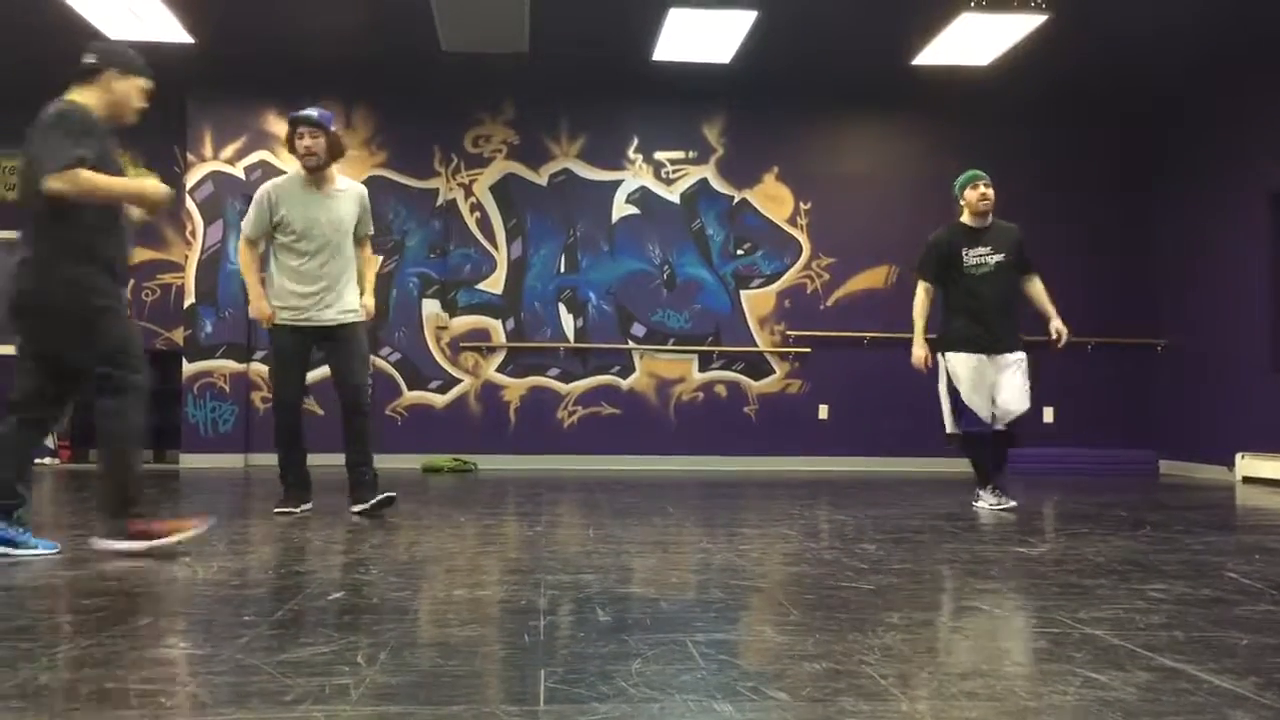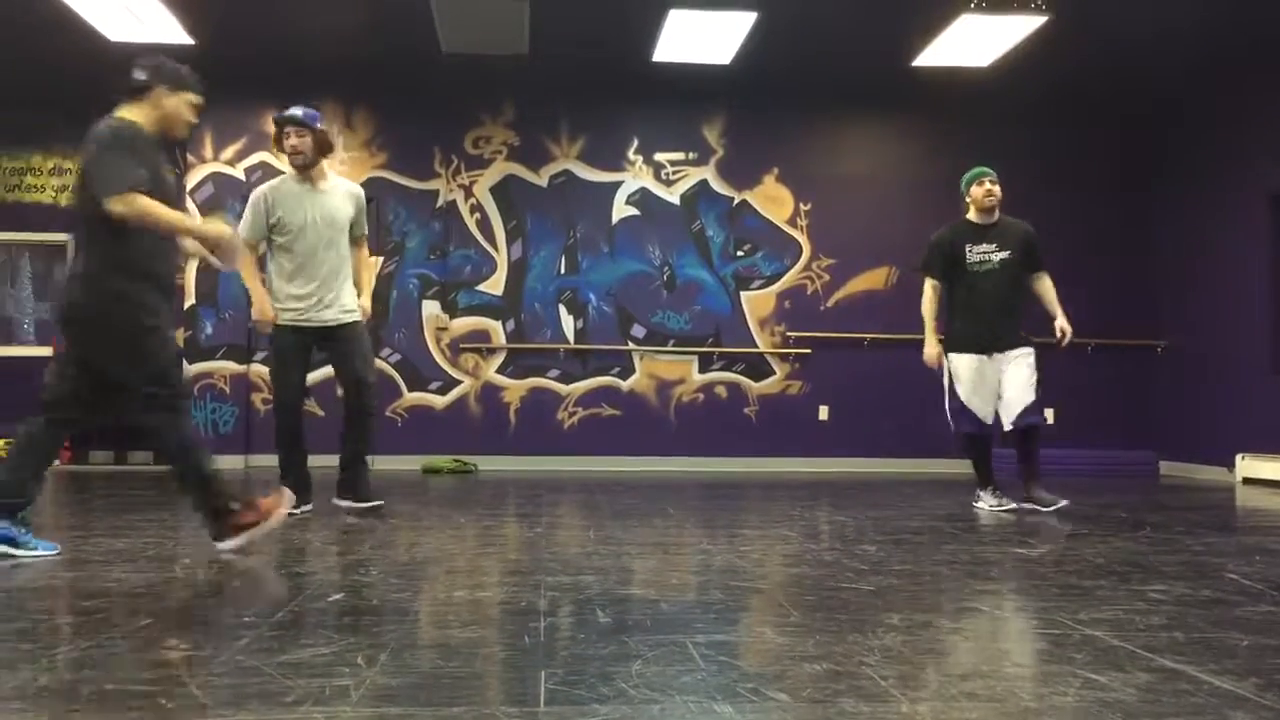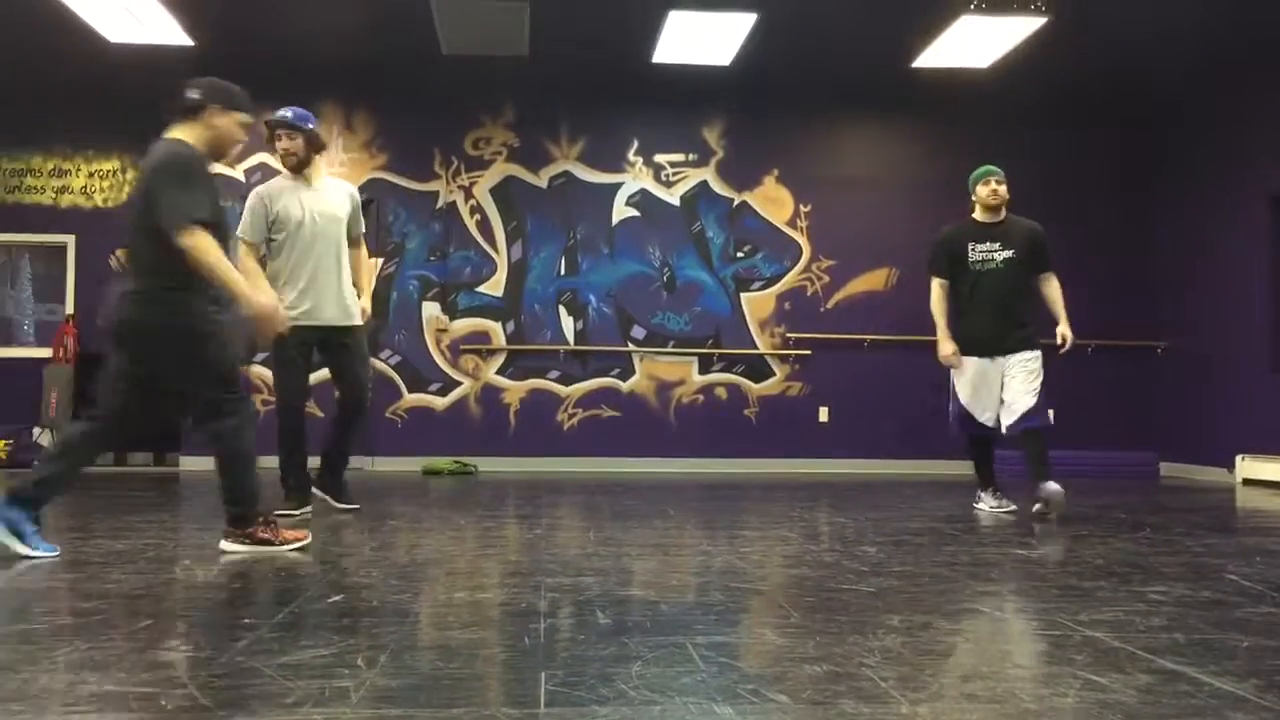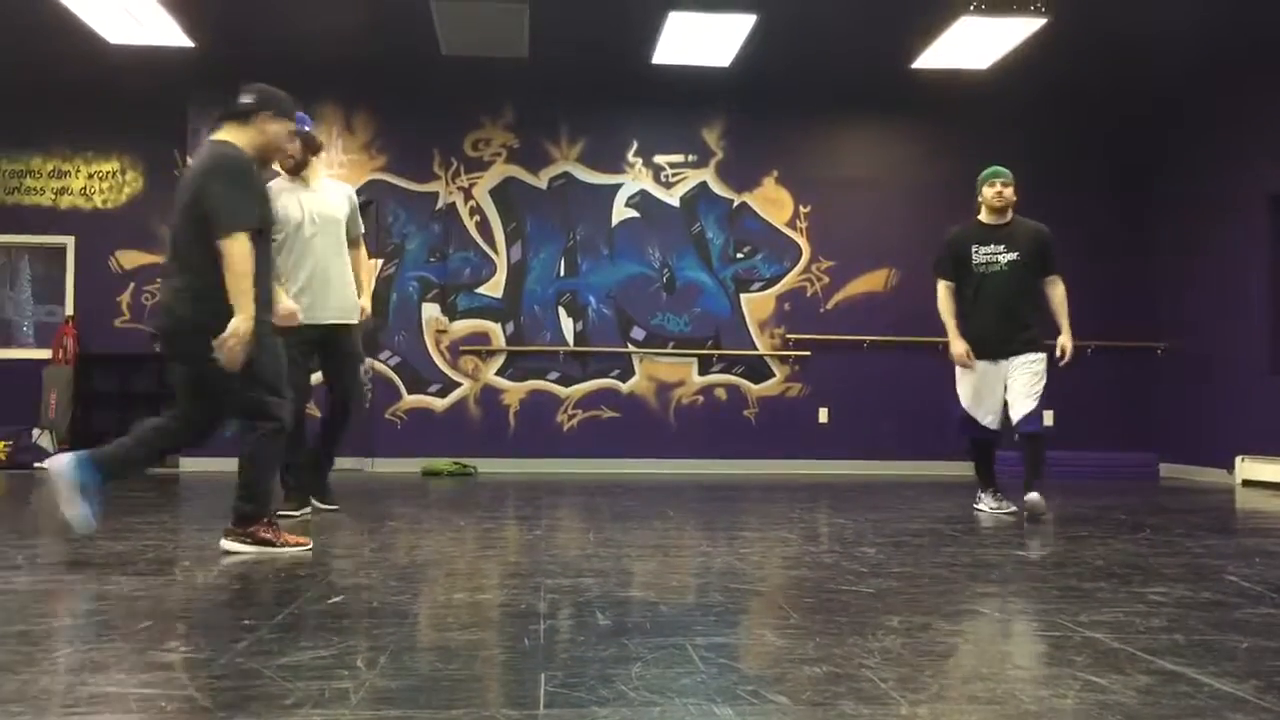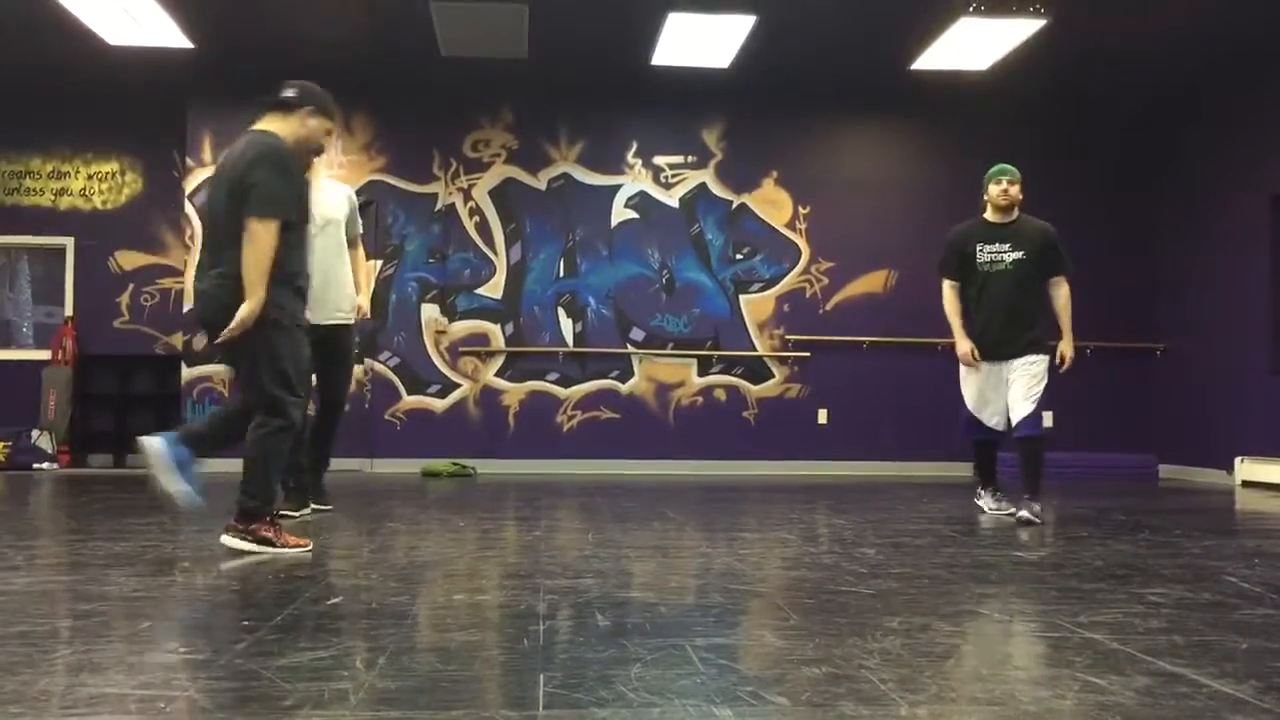
dt=0.1s
person 1, frame 1
left shoulder: (85, 124)
right shoulder: (69, 118)
right elbow: (61, 180)
left wrist: (133, 198)
right wrist: (135, 189)
left hip: (67, 285)
right hip: (75, 283)
right knee: (124, 385)
right ankle: (124, 520)
person 1, frame 2
left shoulder: (141, 145)
right shoulder: (118, 138)
right elbow: (122, 201)
right wrist: (202, 230)
left hip: (95, 300)
right hip: (122, 300)
left knee: (65, 411)
right knee: (165, 407)
right ankle: (224, 517)
person 1, frame 3
left shoulder: (175, 160)
right shoulder: (181, 163)
right elbow: (192, 237)
left wrist: (249, 285)
right wrist: (246, 294)
left hip: (147, 315)
right hip: (177, 316)
left knee: (112, 418)
right knee: (229, 413)
right ankle: (246, 525)
person 1, frame 4
left shoulder: (214, 159)
right shoulder: (234, 165)
right elbow: (233, 240)
left wrist: (251, 306)
right wrist: (246, 314)
left hip: (187, 316)
right hip: (219, 314)
left knee: (191, 418)
right knee: (268, 414)
left ankle: (87, 468)
right ankle: (251, 524)
person 1, frame 5
left shoulder: (240, 151)
right shoulder: (278, 153)
right elbow: (262, 226)
right wrist: (254, 298)
left hip: (222, 296)
right hip: (262, 304)
left knee: (259, 403)
right knee: (279, 409)
left ankle: (179, 447)
right ankle: (252, 521)
person 2, frame 1
left shoulder: (356, 194)
right shoulder: (273, 193)
right elbow: (248, 246)
left wrist: (368, 292)
right wrist: (256, 296)
left hip: (343, 314)
right hip: (288, 317)
left knee: (356, 394)
right knee: (287, 403)
left ankle: (363, 487)
right ankle: (296, 489)
person 2, frame 2
left shoulder: (351, 193)
right shoulder: (268, 195)
right elbow: (247, 250)
left wrist: (365, 293)
right wrist: (259, 298)
left hip: (343, 314)
right hip: (288, 318)
left knee: (362, 390)
right knee: (288, 404)
left ankle: (353, 483)
right ankle: (297, 491)
person 2, frame 3
left shoulder: (345, 193)
right shoulder: (266, 195)
left elbow: (357, 246)
right elbow: (247, 254)
left wrist: (364, 294)
left hip: (343, 316)
right hip: (291, 320)
left knee: (356, 397)
right knee: (291, 406)
left ankle: (331, 477)
right ankle: (295, 490)
person 2, frame 4
left shoulder: (343, 193)
right shoulder: (268, 195)
left elbow: (356, 245)
left wrist: (364, 293)
right wrist: (277, 298)
left hip: (343, 316)
right hip: (294, 319)
left knee: (345, 399)
right knee: (293, 405)
left ankle: (316, 478)
right ankle: (296, 490)
person 2, frame 5
left shoulder: (342, 195)
left elbow: (355, 246)
left wrist: (362, 293)
left hip: (340, 317)
left knee: (334, 403)
left ankle: (313, 483)
right ankle: (295, 490)
person 3, frame 1
left shoulder: (1011, 235)
right shoulder: (943, 240)
left elbow: (1029, 279)
right elbow: (924, 291)
left wrist: (1053, 316)
right wrist: (919, 340)
left hip: (1008, 344)
right hip: (962, 344)
left knee: (1015, 414)
right knee: (974, 417)
left ankle: (994, 472)
right ankle: (986, 488)
person 3, frame 2
left shoulder: (1021, 232)
right shoulder: (948, 238)
left elbow: (1038, 277)
right elbow: (932, 288)
left wrist: (1058, 315)
right wrist: (931, 337)
left hip: (1013, 342)
right hip: (966, 344)
left knee: (1026, 411)
right knee: (975, 418)
left ankle: (1032, 486)
right ankle: (987, 489)
person 3, frame 3
left shoulder: (1029, 232)
right shoulder: (953, 237)
left elbow: (1047, 279)
right elbow: (939, 288)
left wrist: (1062, 321)
right wrist: (943, 336)
left hip: (1020, 344)
right hip: (972, 346)
left knee: (1029, 415)
right knee: (978, 420)
left ankle: (1043, 486)
right ankle: (986, 490)
person 3, frame 4
left shoulder: (1036, 234)
right shoulder: (959, 238)
left elbow: (1052, 282)
right elbow: (945, 289)
left wrist: (1065, 330)
right wrist: (954, 336)
left hip: (1024, 346)
right hip: (977, 347)
left knee: (1029, 418)
right knee: (981, 422)
left ankle: (1034, 492)
right ankle: (987, 491)
person 3, frame 5
left shoulder: (1042, 234)
right shoulder: (963, 236)
left elbow: (1058, 286)
right elbow: (950, 289)
left wrist: (1066, 336)
right wrist: (960, 336)
left hip: (1029, 347)
right hip: (981, 348)
left knee: (1028, 422)
right knee: (984, 424)
left ankle: (1031, 500)
right ankle: (987, 489)
